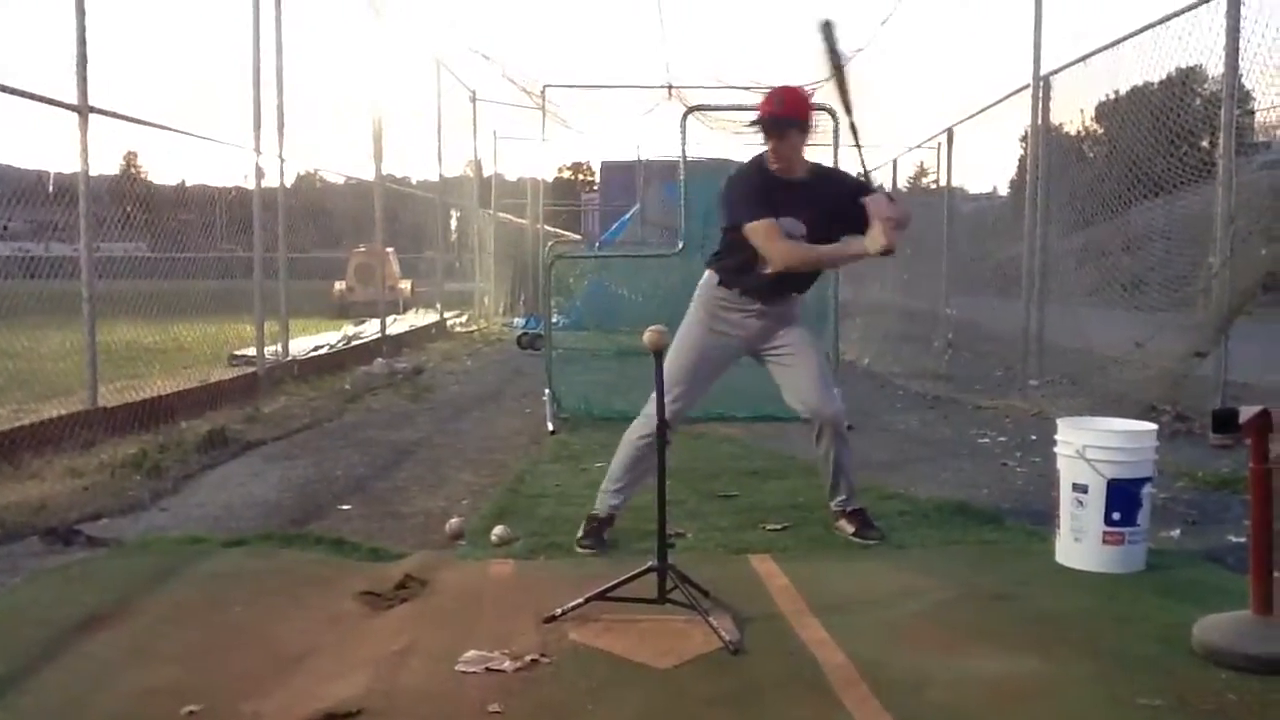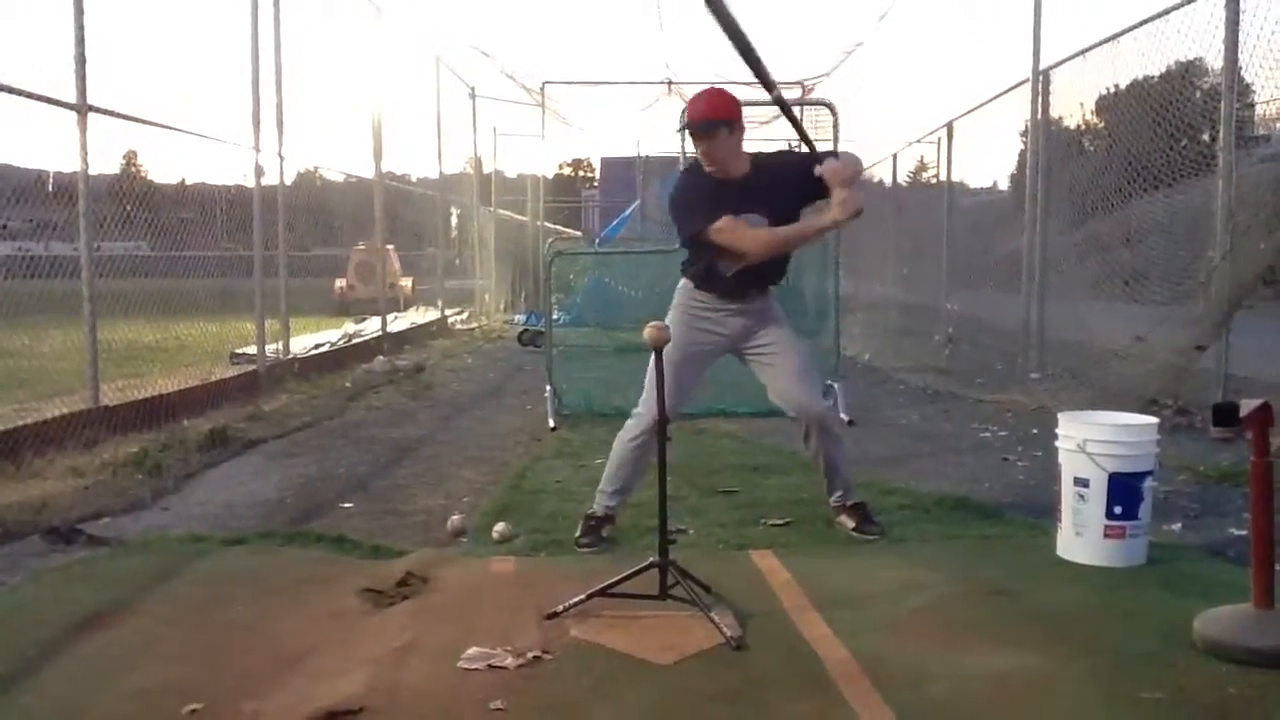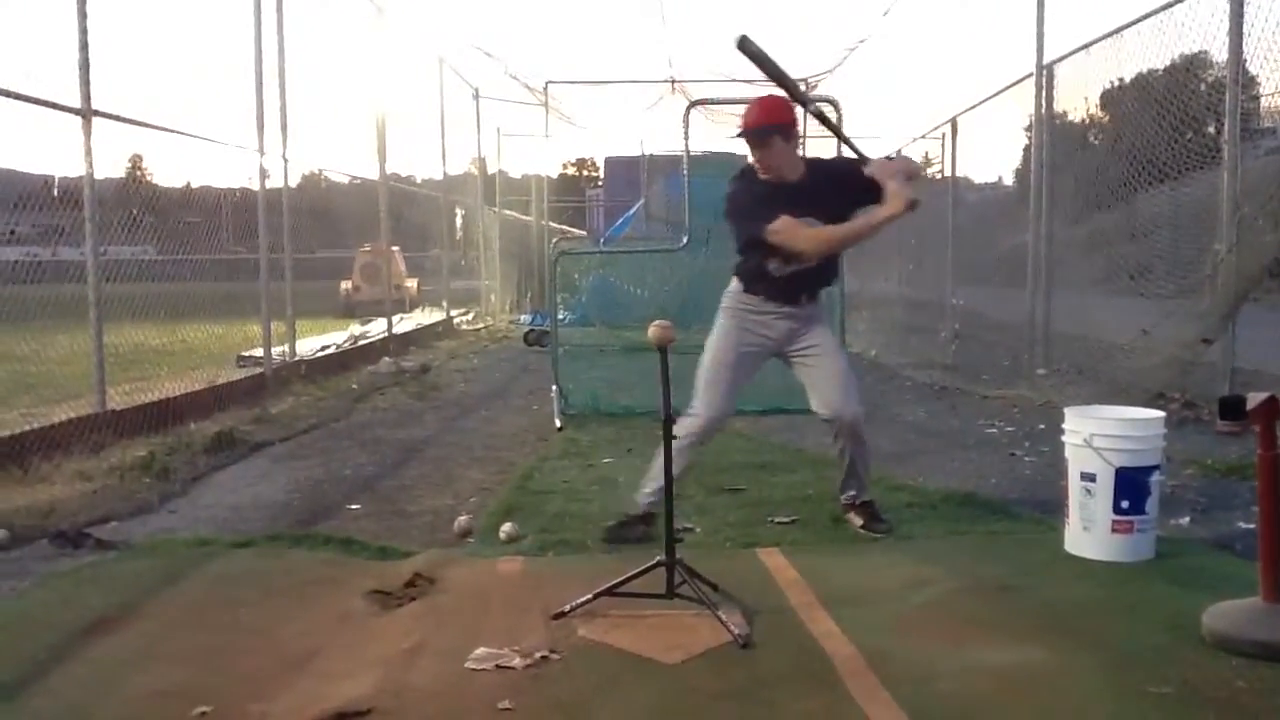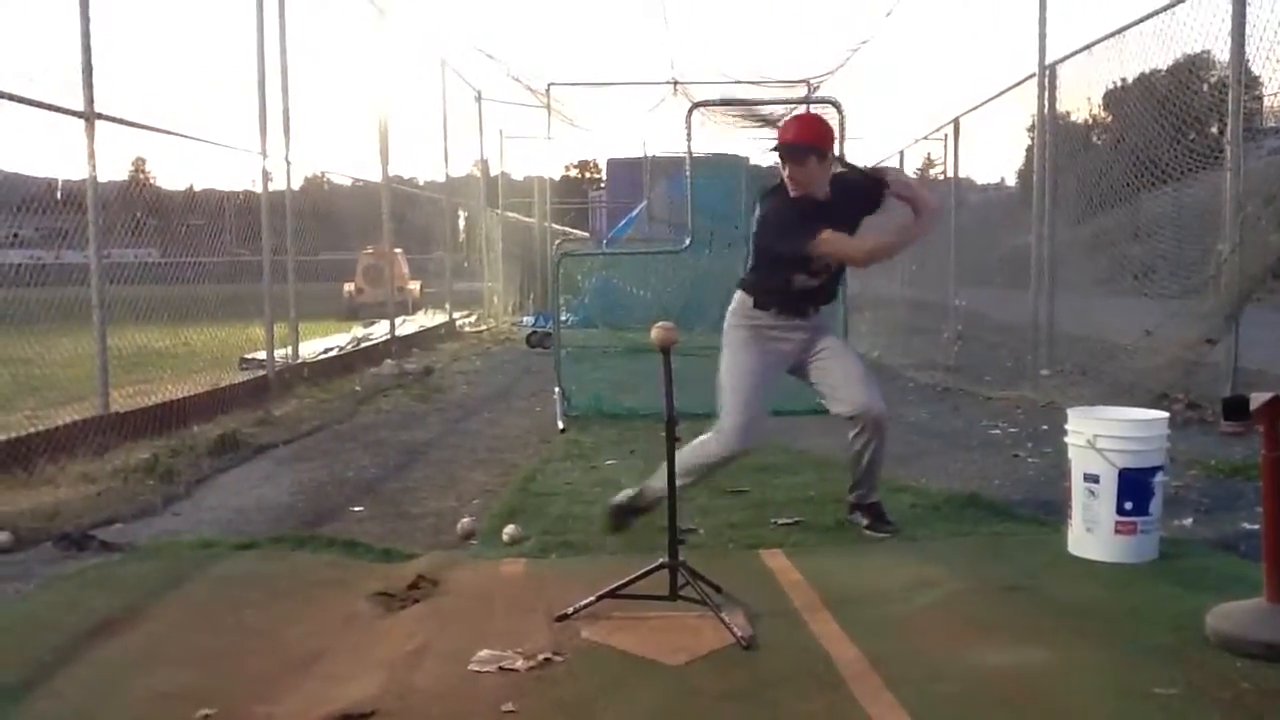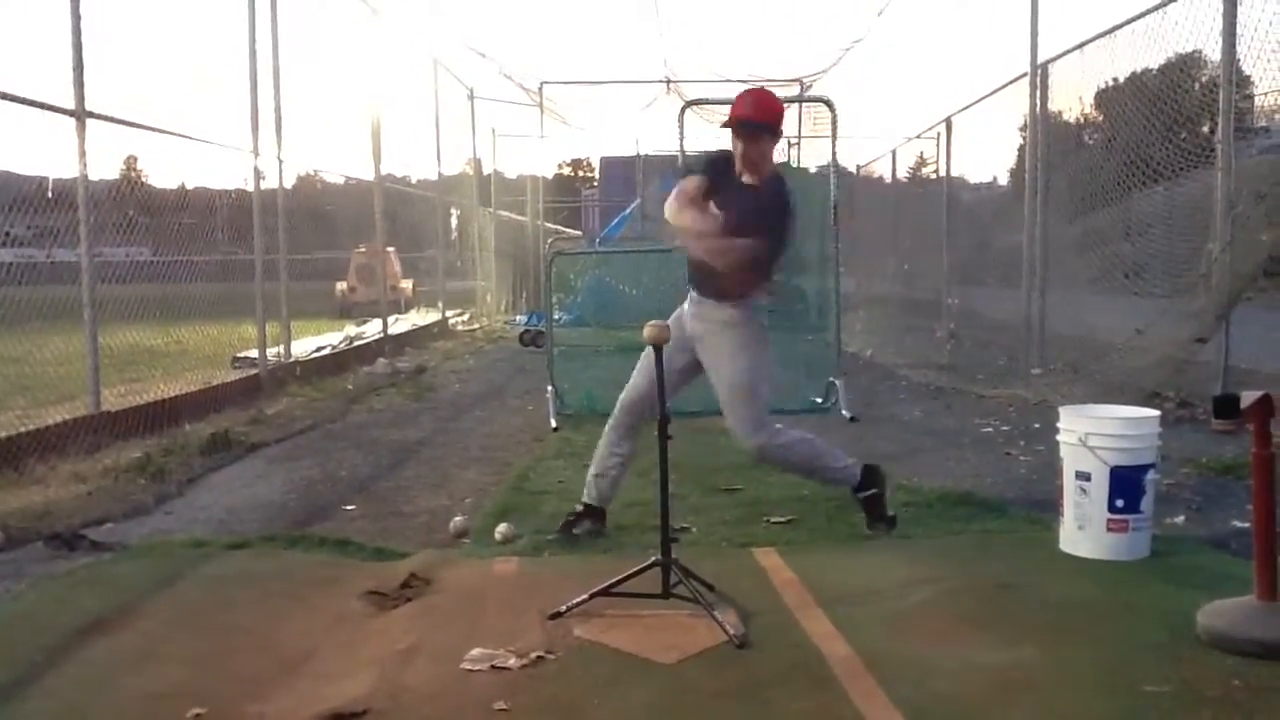
dt=0.3s
person 1, frame 1
left shoulder: (834, 186)
right shoulder: (745, 183)
left elbow: (893, 217)
right elbow: (781, 255)
left wrist: (884, 212)
right wrist: (864, 246)
left hip: (780, 313)
right hip: (721, 306)
left knee: (828, 410)
right knee: (661, 413)
left ankle: (845, 506)
right ankle: (605, 510)
person 1, frame 2
left shoulder: (780, 170)
right shoulder: (689, 190)
left elbow: (850, 165)
right elbow: (753, 245)
left wrist: (839, 173)
right wrist: (829, 217)
left hip: (758, 310)
right hip: (699, 309)
left knee: (813, 408)
right knee: (652, 414)
left ankle: (843, 501)
right ankle: (602, 511)
person 1, frame 3
left shoulder: (832, 174)
right shoulder: (744, 194)
left elbow: (904, 169)
right elbow: (809, 245)
left wrist: (889, 173)
right wrist: (885, 212)
left hip: (805, 314)
right hip: (745, 311)
left knee: (846, 413)
right knee: (706, 415)
left ankle: (856, 498)
right ankle: (646, 508)
person 1, frame 4
left shoulder: (849, 187)
right shoulder: (779, 210)
left elbow: (891, 181)
right elbow: (858, 253)
left wrist: (916, 197)
right wrist: (920, 224)
left hip: (810, 327)
right hip: (755, 325)
left knee: (869, 410)
right knee: (735, 437)
left ankle: (863, 500)
right ankle: (649, 493)
person 1, frame 5
left shoulder: (772, 205)
right shoulder: (720, 163)
left elbow: (741, 288)
right elbow: (676, 206)
right wrist: (702, 230)
left hip: (735, 321)
right hip: (694, 308)
left knee: (755, 438)
right knee: (631, 405)
left ankle: (863, 480)
right ankle: (593, 507)
